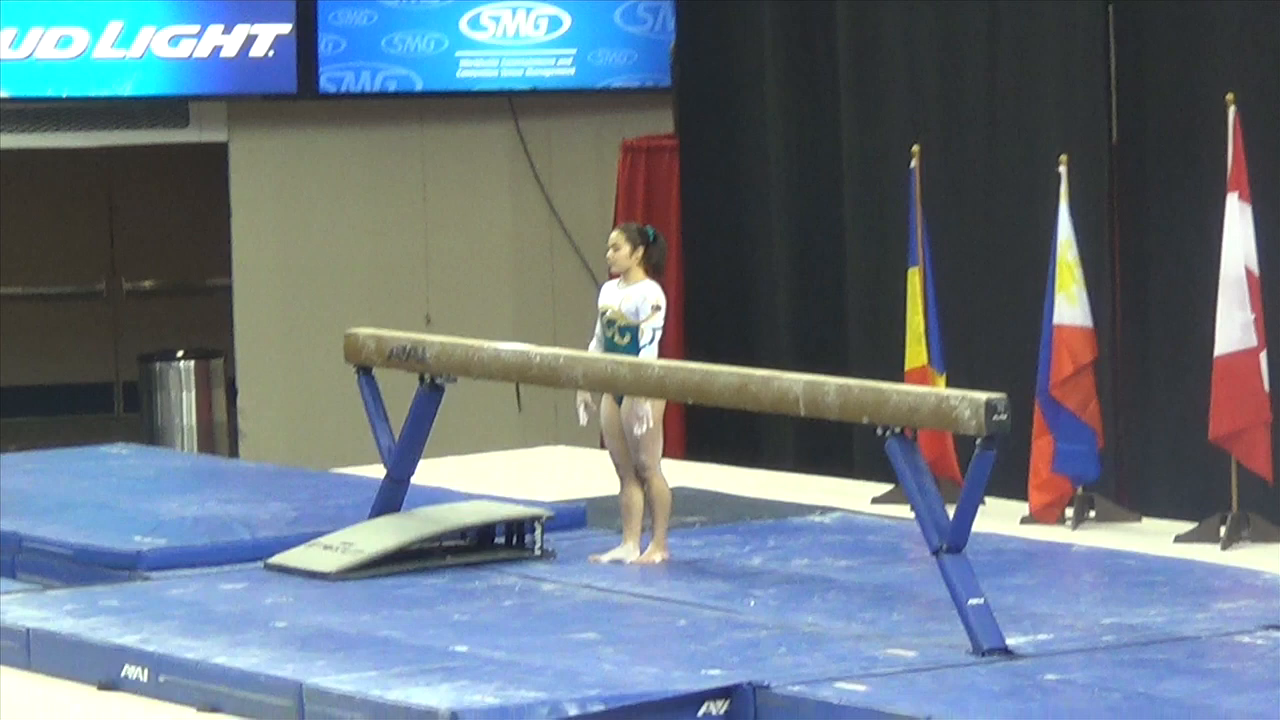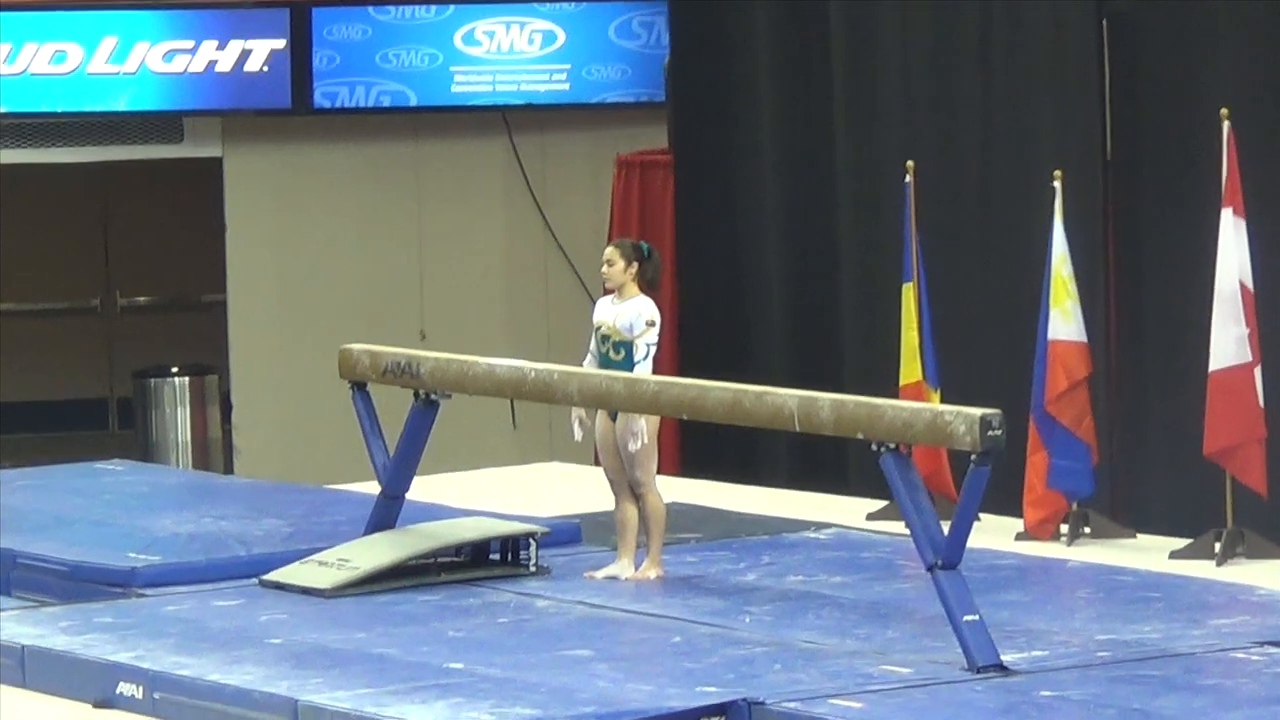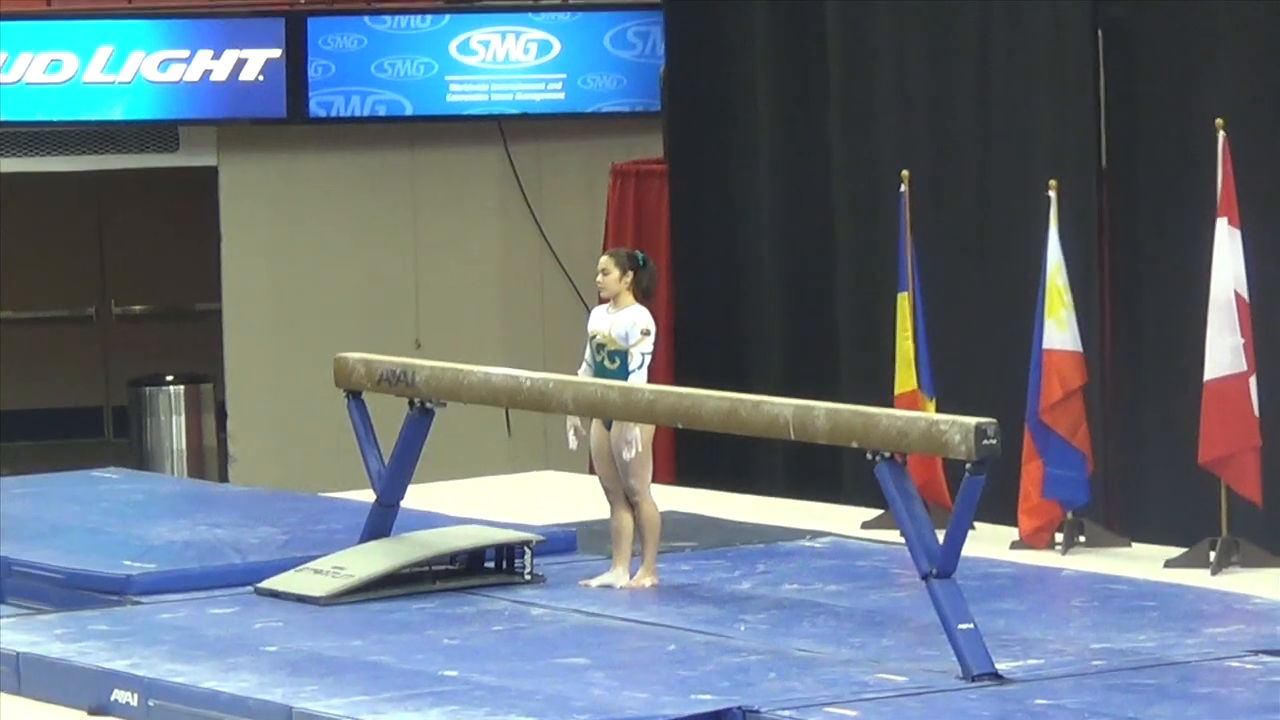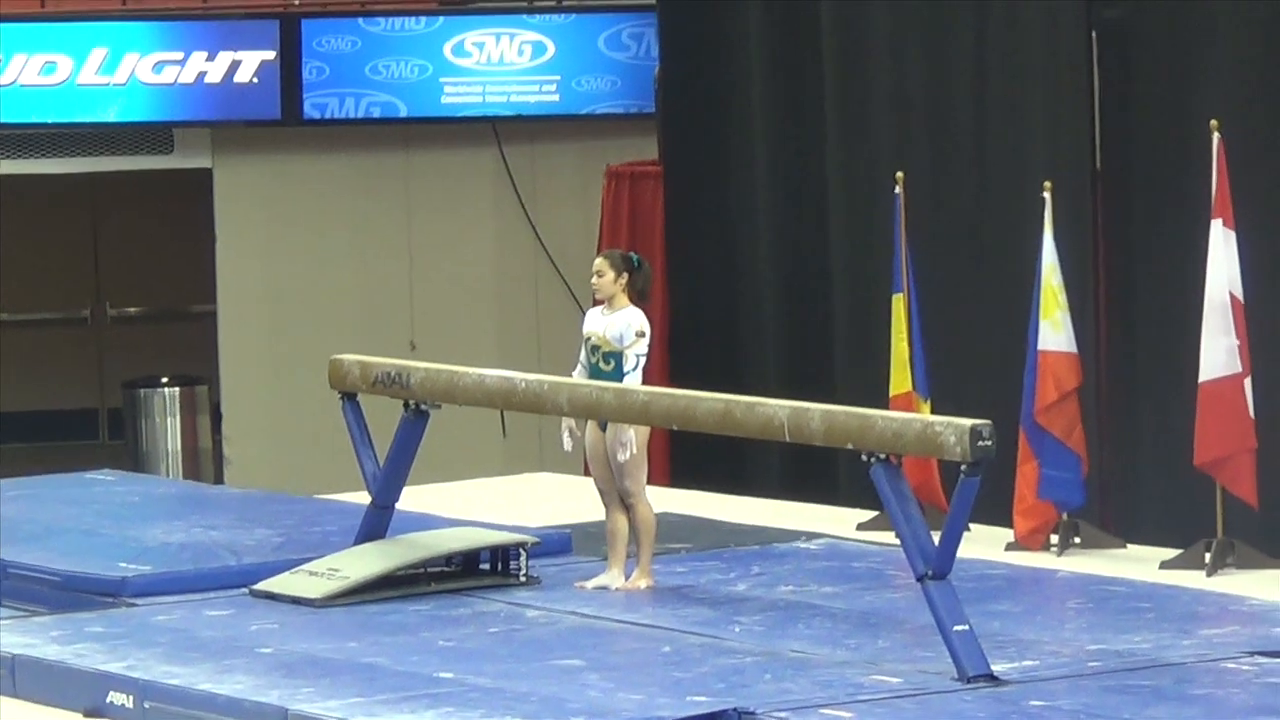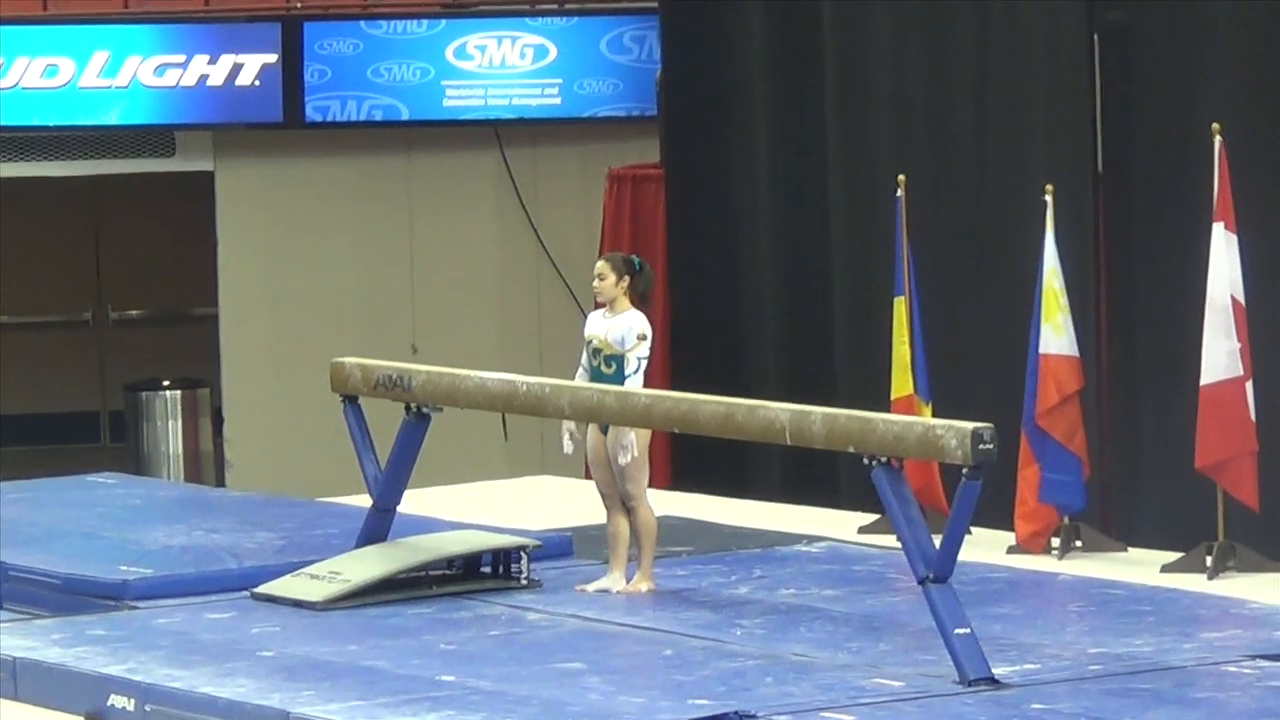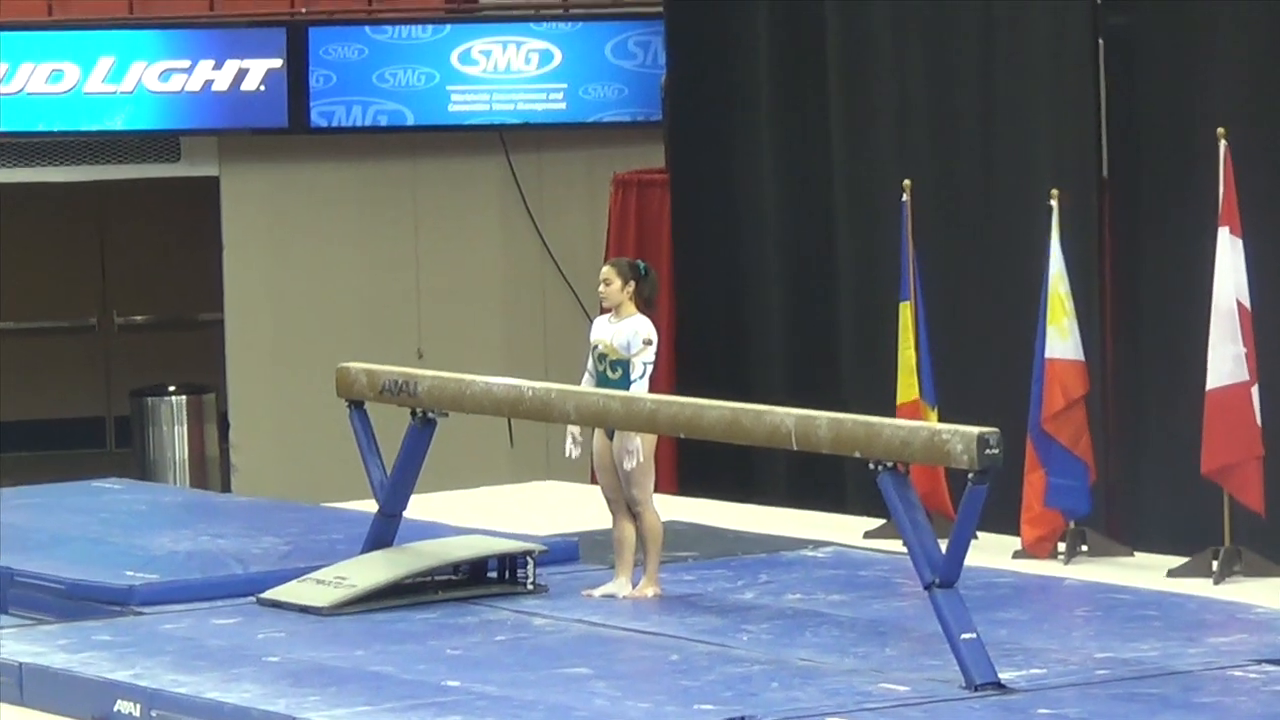
dt=0.1s
person 1, frame 1
left shoulder: (650, 293)
right shoulder: (607, 290)
left elbow: (649, 347)
right elbow: (598, 341)
left wrist: (643, 396)
right wrist: (585, 385)
right hip: (612, 388)
left knee: (647, 469)
right knee: (625, 470)
left ankle: (658, 545)
right ankle: (629, 544)
person 1, frame 2
left shoulder: (644, 309)
right shoulder: (602, 305)
left elbow: (643, 364)
right elbow: (592, 356)
left wrist: (638, 412)
right wrist: (580, 401)
right hip: (607, 403)
left knee: (642, 485)
right knee: (619, 487)
left ankle: (653, 562)
right ankle: (624, 560)
person 1, frame 3
left shoulder: (639, 318)
right shoulder: (597, 314)
left elbow: (638, 372)
right elbow: (587, 365)
left wrist: (631, 420)
right wrist: (575, 410)
right hip: (602, 412)
left knee: (637, 493)
right knee: (614, 495)
left ankle: (648, 570)
right ankle: (619, 569)
person 1, frame 4
left shoulder: (634, 320)
right shoulder: (592, 316)
left elbow: (633, 375)
right elbow: (582, 367)
left wrist: (626, 422)
right wrist: (569, 411)
right hip: (597, 414)
left knee: (632, 495)
right knee: (609, 497)
left ankle: (644, 572)
right ankle: (614, 570)
person 1, frame 5
left shoulder: (635, 323)
right shoulder: (593, 319)
left elbow: (634, 378)
right elbow: (584, 371)
left wrist: (627, 425)
right wrist: (571, 416)
left knee: (634, 499)
right knee: (611, 500)
left ankle: (645, 575)
right ankle: (615, 574)
person 1, frame 6
left shoulder: (641, 328)
right shoulder: (599, 324)
left elbow: (639, 383)
right elbow: (591, 376)
left wrist: (633, 430)
right wrist: (575, 421)
right hip: (605, 423)
left knee: (639, 503)
right knee: (616, 504)
left ankle: (651, 580)
right ankle: (622, 579)
